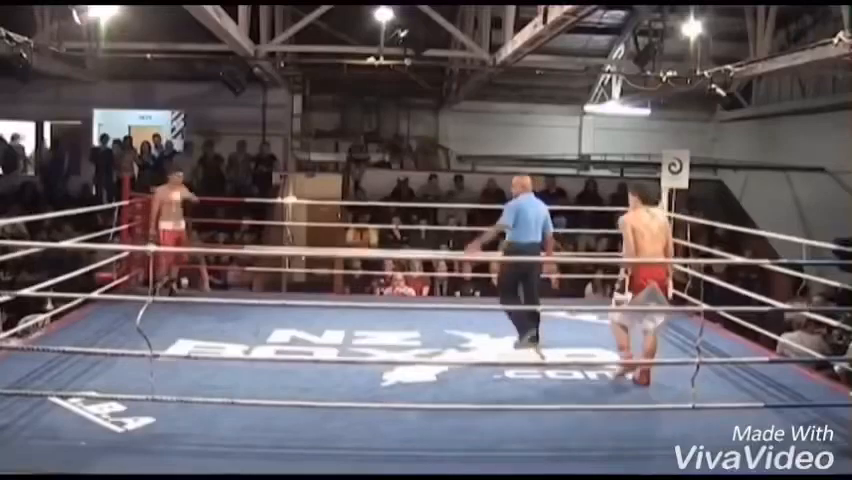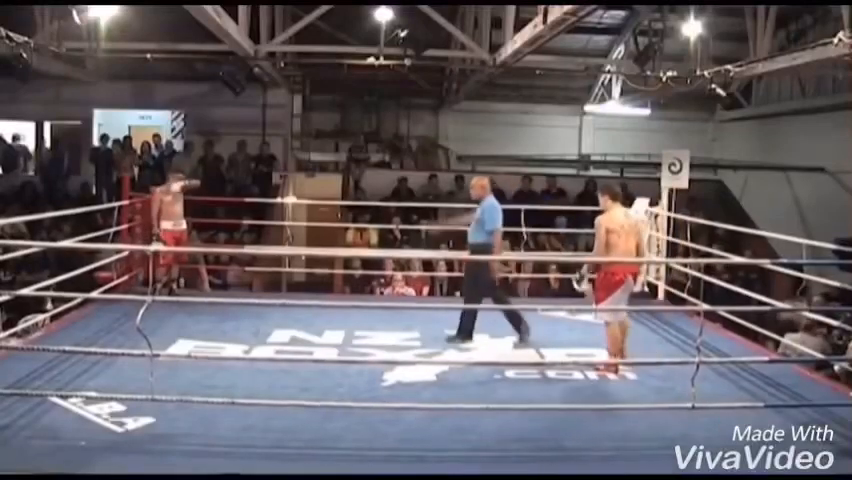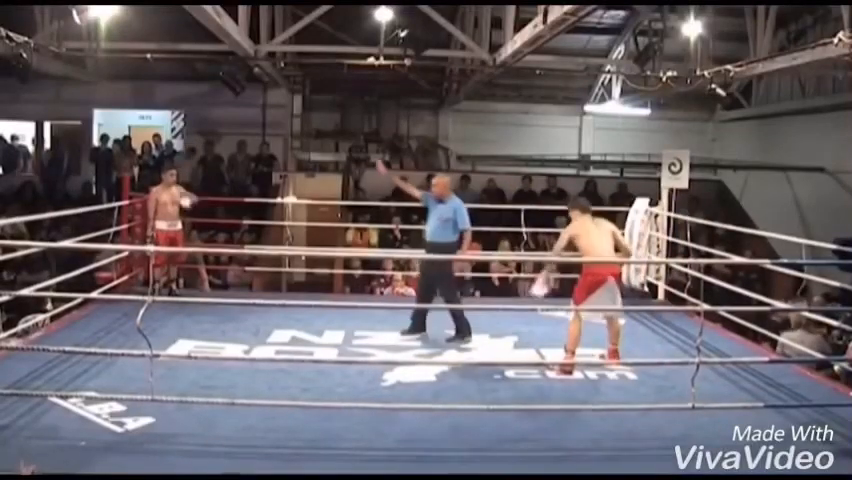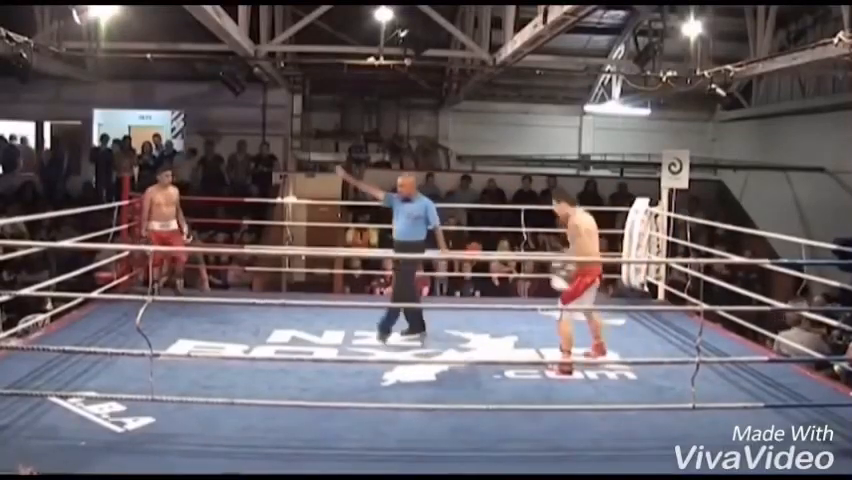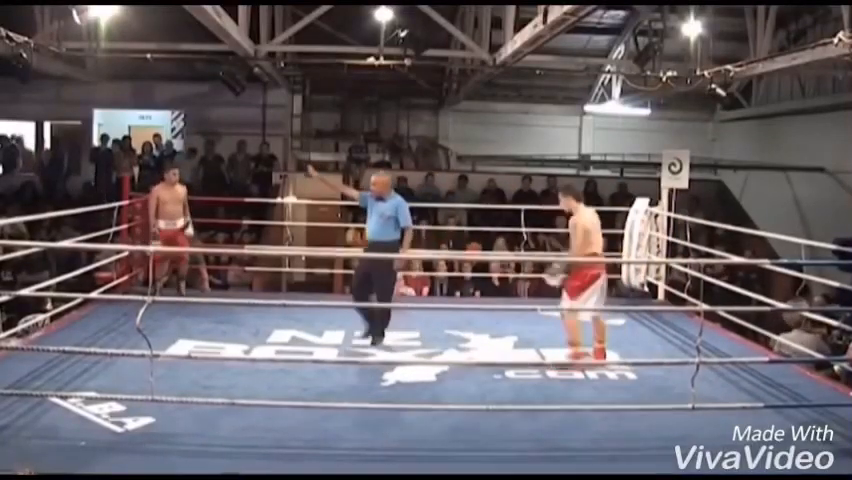
dt=0.5s
person 1, frame 1
left shoulder: (627, 219)
right shoulder: (663, 218)
left elbow: (629, 251)
right elbow: (669, 252)
left wrist: (625, 275)
right wrist: (668, 275)
left hip: (639, 273)
right hip: (659, 273)
left knee: (620, 320)
right knee: (652, 326)
left ankle: (627, 359)
right ankle: (645, 372)
person 1, frame 2
left shoulder: (603, 220)
right shoulder: (633, 218)
left elbow: (598, 252)
right elbow: (641, 250)
left wrist: (586, 269)
right wrist: (638, 271)
left hip: (612, 270)
right hip: (631, 269)
left knee: (610, 317)
right knee: (620, 311)
left ankle: (612, 362)
right ankle: (619, 353)
person 1, frame 3
left shoulder: (574, 227)
right shoulder: (607, 224)
left elbow: (556, 251)
right elbow: (628, 250)
left wrist: (544, 275)
left hip: (594, 270)
right hip: (614, 269)
left knee: (577, 315)
right knee: (611, 313)
left ankle: (568, 362)
right ankle: (613, 354)
person 1, frame 4
left shoulder: (575, 221)
right shoulder: (585, 216)
left elbow: (583, 251)
left hip: (584, 270)
right hip: (595, 268)
left knee: (565, 314)
right knee: (588, 308)
left ankle: (566, 362)
right ankle: (598, 347)
person 1, frame 5
left shoulder: (576, 220)
right shoulder: (591, 213)
left elbow: (575, 252)
left hip: (585, 268)
right hip: (598, 266)
left knee: (568, 310)
right knee: (595, 311)
left ankle: (576, 352)
right ankle: (599, 352)
person 2, frame 1
left shoulder: (515, 204)
right shoulder: (542, 206)
left elbow: (499, 227)
right elbow: (549, 236)
left wrist: (477, 243)
right wrist: (548, 259)
left hip: (515, 252)
right hip: (534, 253)
left knee: (507, 294)
right knee: (531, 296)
left ankle: (525, 328)
right ankle: (532, 336)
person 2, frame 2
left shoulder: (489, 206)
right shoulder: (485, 205)
left elbow: (496, 233)
right elbow: (469, 218)
left wrist: (495, 259)
left hip: (483, 253)
right hip: (481, 252)
left knee: (472, 294)
right knee: (495, 294)
left ankle: (464, 333)
right ankle: (520, 325)
person 2, frame 3
left shoulder: (457, 206)
right shoulder: (432, 200)
left elbow: (466, 231)
right elbow: (411, 189)
left wrist: (463, 251)
right wrist: (387, 174)
left hip: (445, 251)
right hip: (431, 249)
left knee: (449, 293)
right knee: (423, 290)
left ankle: (463, 331)
right ankle: (418, 325)
person 2, frame 4
left shoulder: (425, 204)
right shoulder: (396, 200)
left elbow: (436, 228)
right elbow: (372, 191)
left wrist: (443, 251)
right wrist: (347, 178)
left hip: (413, 249)
right hip: (399, 248)
left knee: (400, 289)
right knee: (408, 289)
left ankle: (385, 327)
right ankle: (417, 326)
person 2, frame 5
left shoulder: (399, 203)
right shoulder: (370, 198)
left elbow: (408, 230)
right elbow: (347, 191)
left wrist: (402, 253)
right wrist: (320, 178)
left hip: (387, 251)
right hip: (370, 249)
left knee: (383, 295)
right knee: (358, 290)
left ankle: (378, 332)
right ankle: (374, 322)
person 3, frame 1
left shoulder: (182, 190)
right shoulder: (160, 191)
left elbow: (196, 199)
right elbow: (154, 212)
left wrist: (185, 195)
right wrist: (152, 230)
left hip: (180, 227)
right hip: (166, 228)
left knee: (176, 259)
right knee: (166, 259)
left ankle: (172, 286)
right ankle: (159, 285)
person 3, frame 2
left shoulder: (180, 188)
right shoulder: (159, 191)
left elbow: (197, 183)
right elbow: (154, 212)
left wrist: (184, 183)
right wrist: (156, 229)
left hip: (181, 227)
right hip: (167, 227)
left knee: (177, 259)
right knee: (166, 259)
left ankle: (172, 286)
right ankle: (158, 286)
person 3, frame 3
left shoulder: (178, 189)
right shoulder: (155, 191)
left elbow: (194, 198)
right elbow: (150, 213)
left wrist: (189, 199)
right wrist: (150, 231)
left hip: (177, 227)
right hip: (161, 228)
left knee: (175, 259)
right knee: (159, 259)
left ankle: (172, 287)
right ankle: (156, 288)
person 3, frame 4
left shoulder: (175, 191)
right shoulder: (150, 192)
right elbow: (145, 213)
left wrist: (184, 225)
right wrist: (144, 232)
left hip: (172, 228)
right hip: (156, 229)
left knee: (181, 257)
right knee: (156, 260)
left ankle: (178, 281)
right ankle: (156, 288)
person 3, frame 5
left shoulder: (183, 189)
right shoulder: (157, 190)
right elbow: (151, 211)
left wrist: (188, 221)
right wrist: (153, 230)
left hip: (179, 227)
right hip: (162, 227)
left knee: (183, 257)
right knee: (160, 258)
left ankle: (182, 284)
right ankle: (158, 286)
